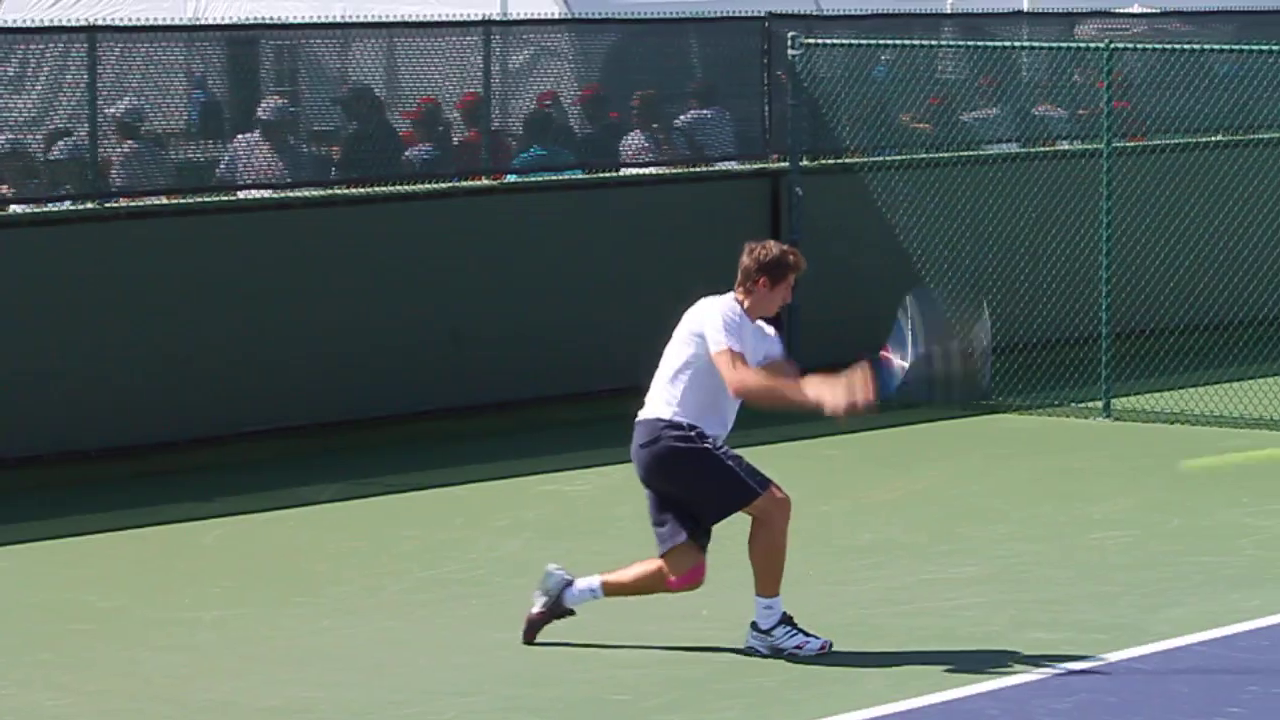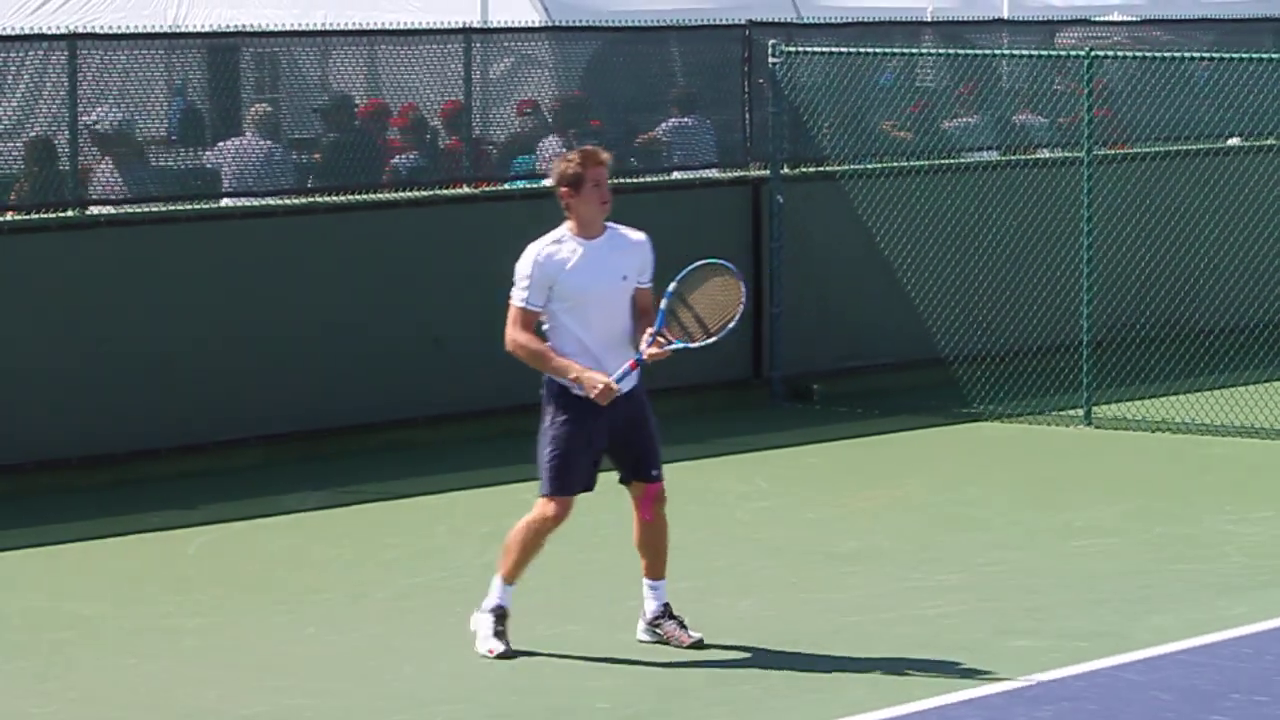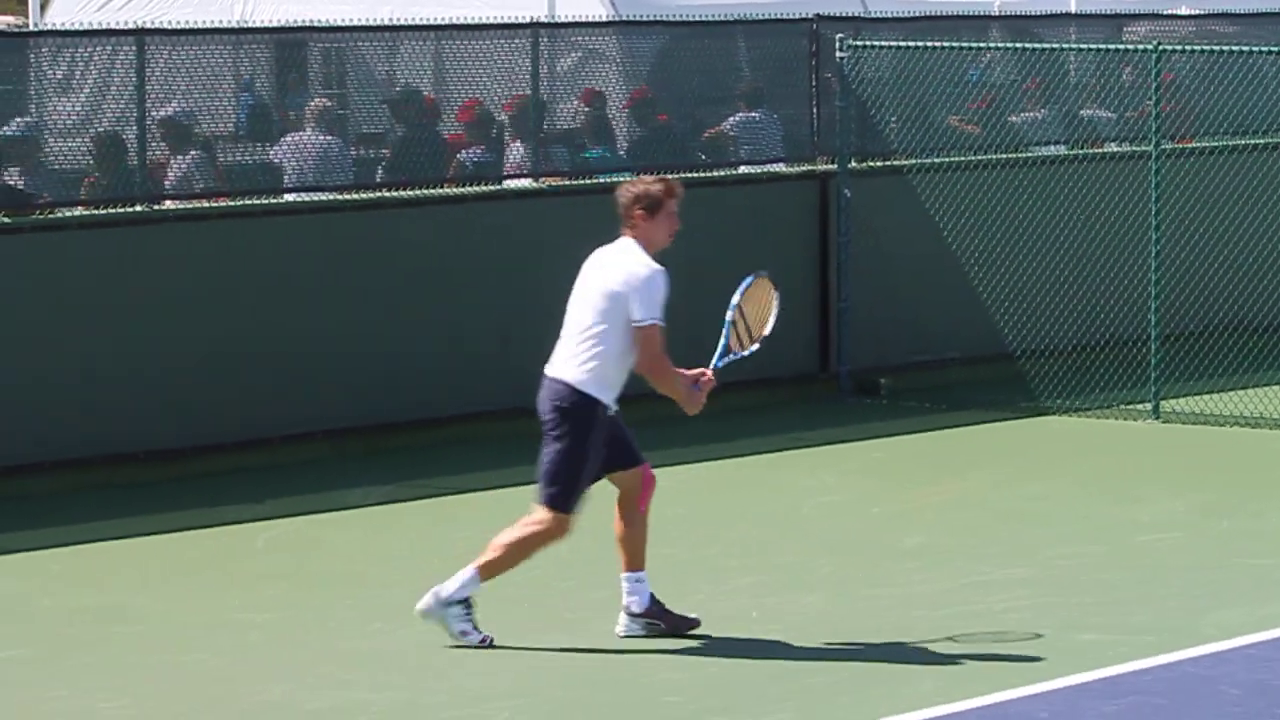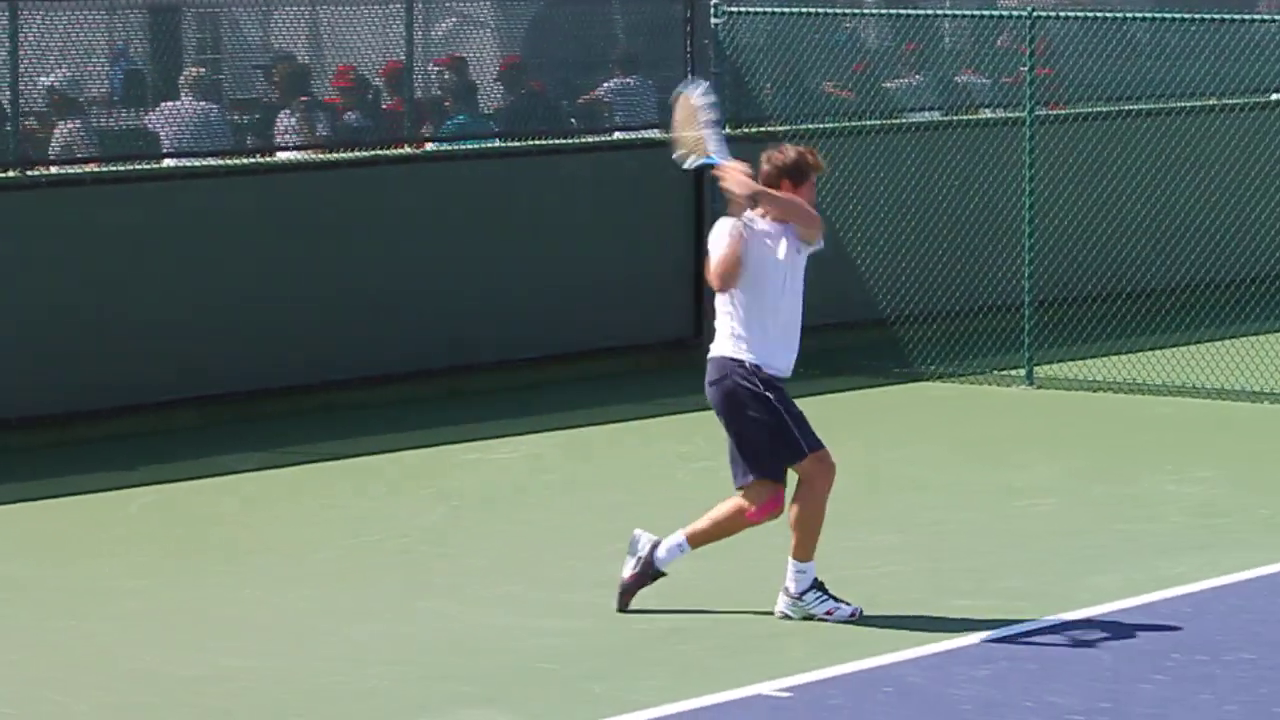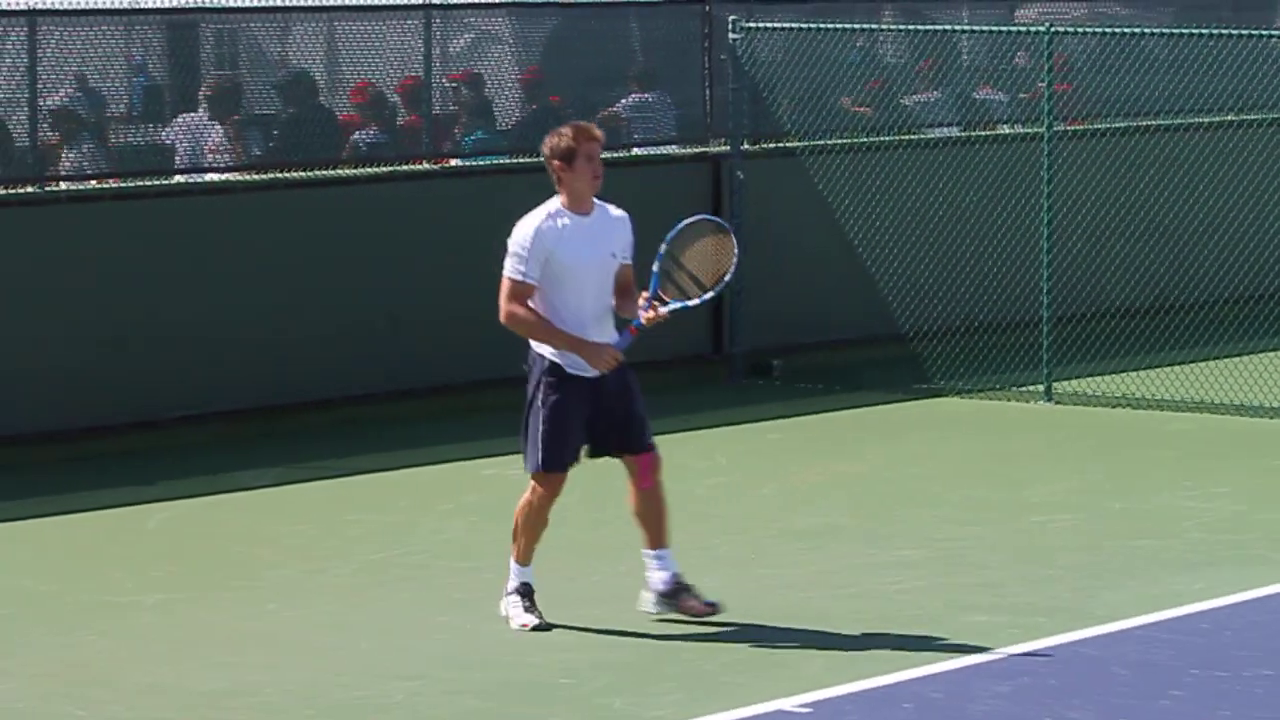
dt=1s
person 1, frame 1
left shoulder: (760, 334)
right shoulder: (716, 312)
left elbow: (789, 382)
right elbow: (740, 383)
left wrist: (834, 387)
right wrist: (821, 394)
left hip: (663, 443)
right hip: (672, 438)
left knee: (682, 573)
right knee: (774, 505)
left ankle: (567, 590)
right ankle: (768, 624)
person 1, frame 2
left shoulder: (635, 245)
right shoulder: (542, 257)
right elbow: (517, 337)
left wrist: (649, 339)
right wrist: (581, 374)
left hip: (626, 392)
right hip: (572, 398)
left knee: (651, 498)
right knee: (553, 509)
left ankle: (655, 611)
right ankle: (492, 608)
person 1, frame 3
left shoulder: (609, 258)
right shoulder: (648, 274)
right elbow: (652, 362)
left wrist: (682, 377)
right wrist: (686, 395)
left hip: (584, 399)
right hip: (578, 400)
left knee: (639, 482)
right knee: (553, 520)
left ankle: (638, 606)
right ankle: (452, 597)
person 1, frame 4
left shoulder: (799, 229)
right shoulder: (734, 227)
left elbow: (811, 223)
right elbow: (720, 281)
left wrist: (759, 194)
right wrist: (742, 213)
left hip: (764, 379)
right hip: (741, 374)
left knee: (762, 502)
right knee: (818, 469)
left ankle: (655, 554)
right ankle: (800, 589)
person 1, frame 5
left shoulder: (617, 222)
right shoulder: (536, 230)
right elbow: (511, 310)
left wrist: (642, 309)
right wrist: (582, 347)
left hip: (609, 365)
right hip: (559, 370)
left knee: (645, 468)
right knee: (546, 485)
left ankle: (664, 583)
right ankle: (518, 587)
